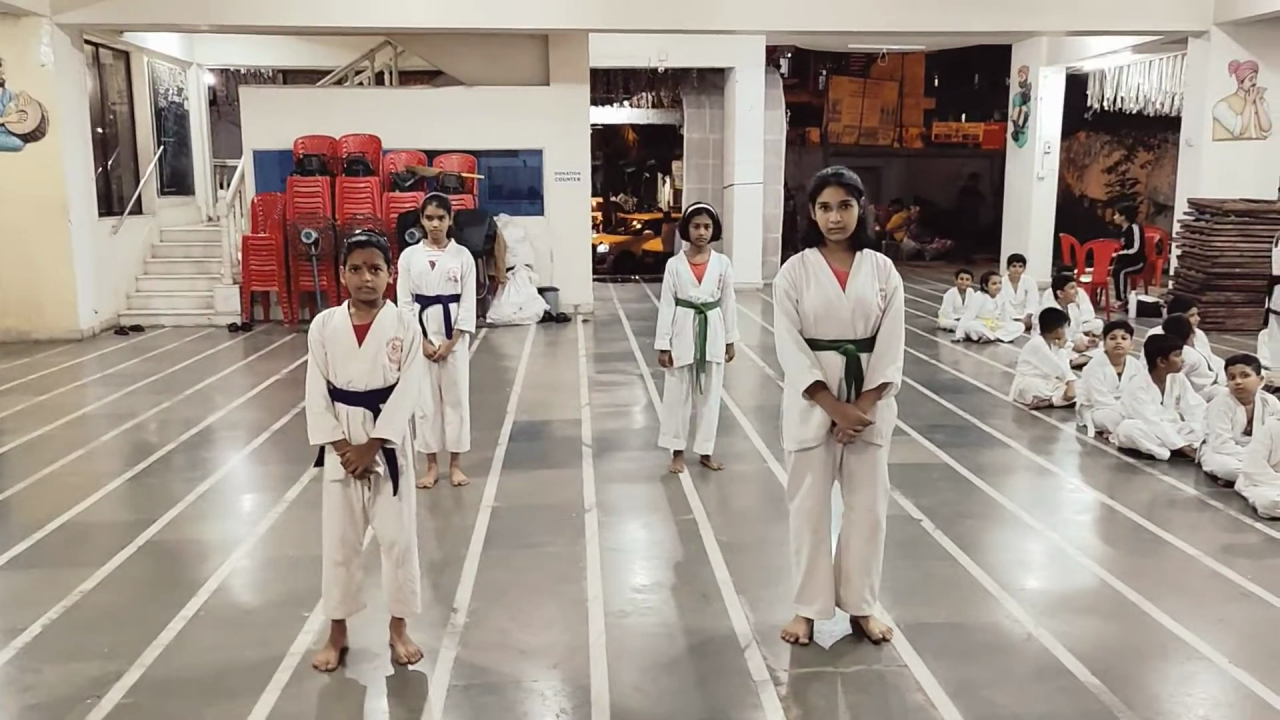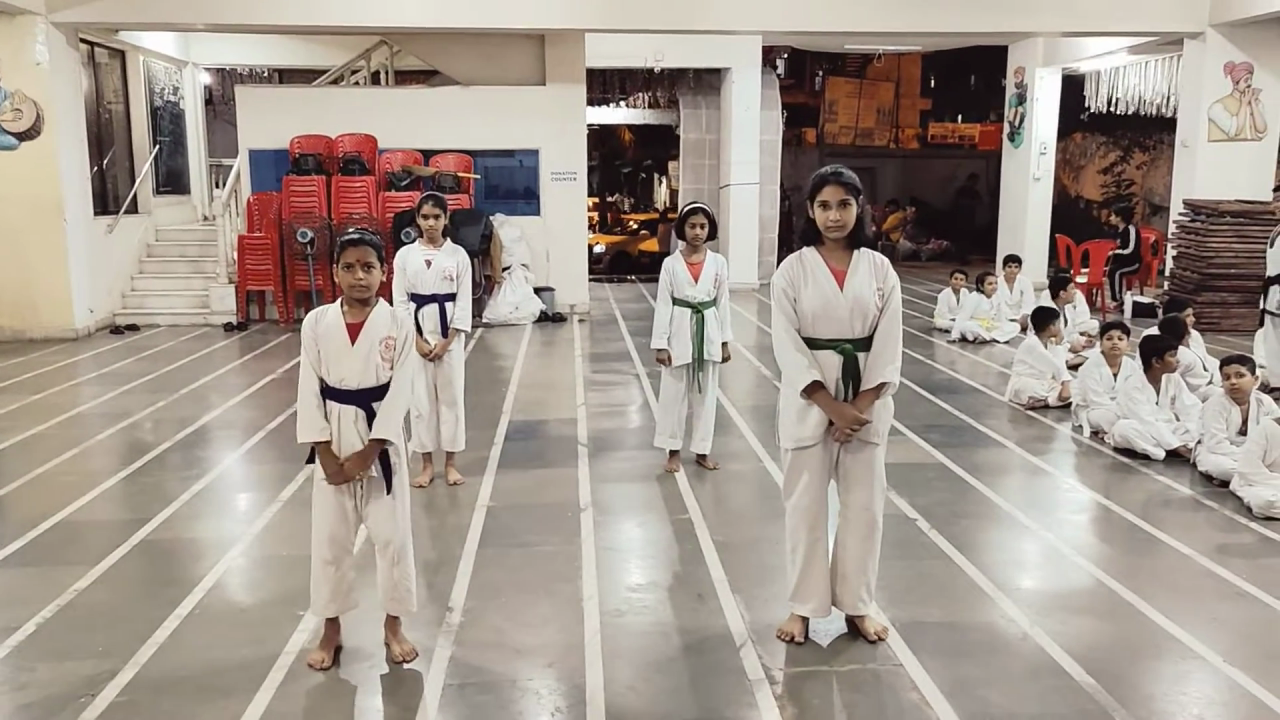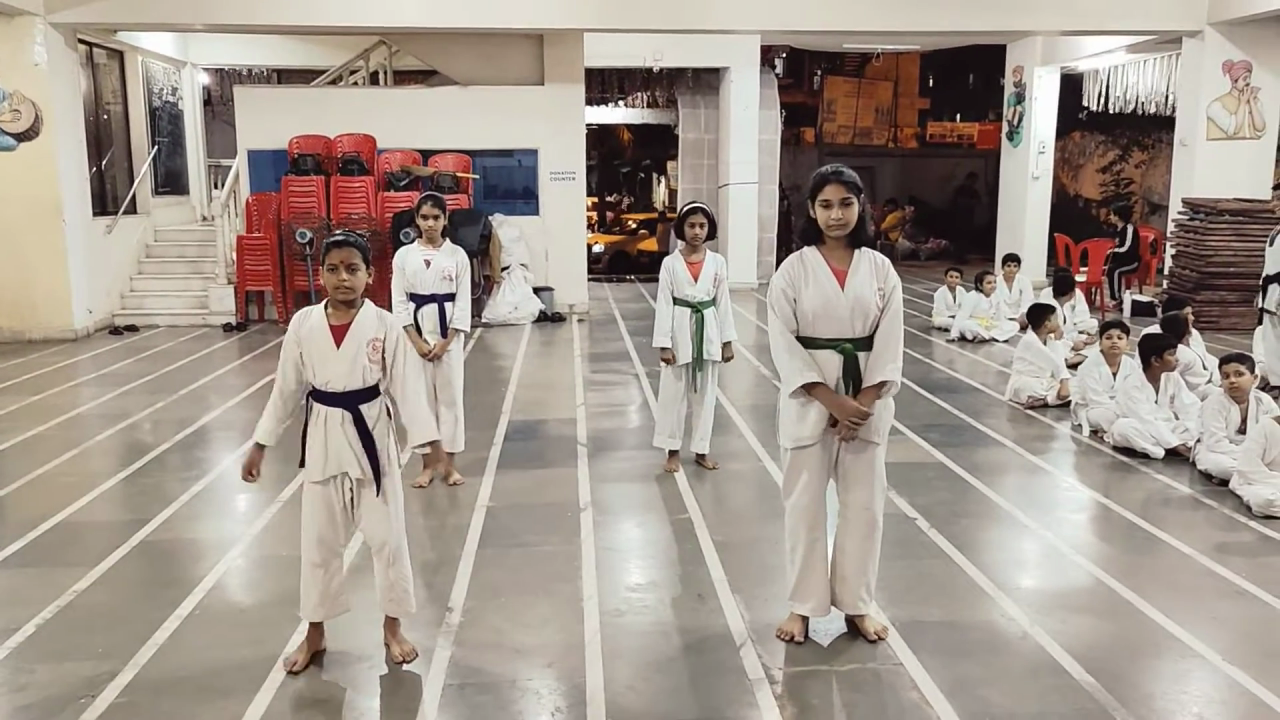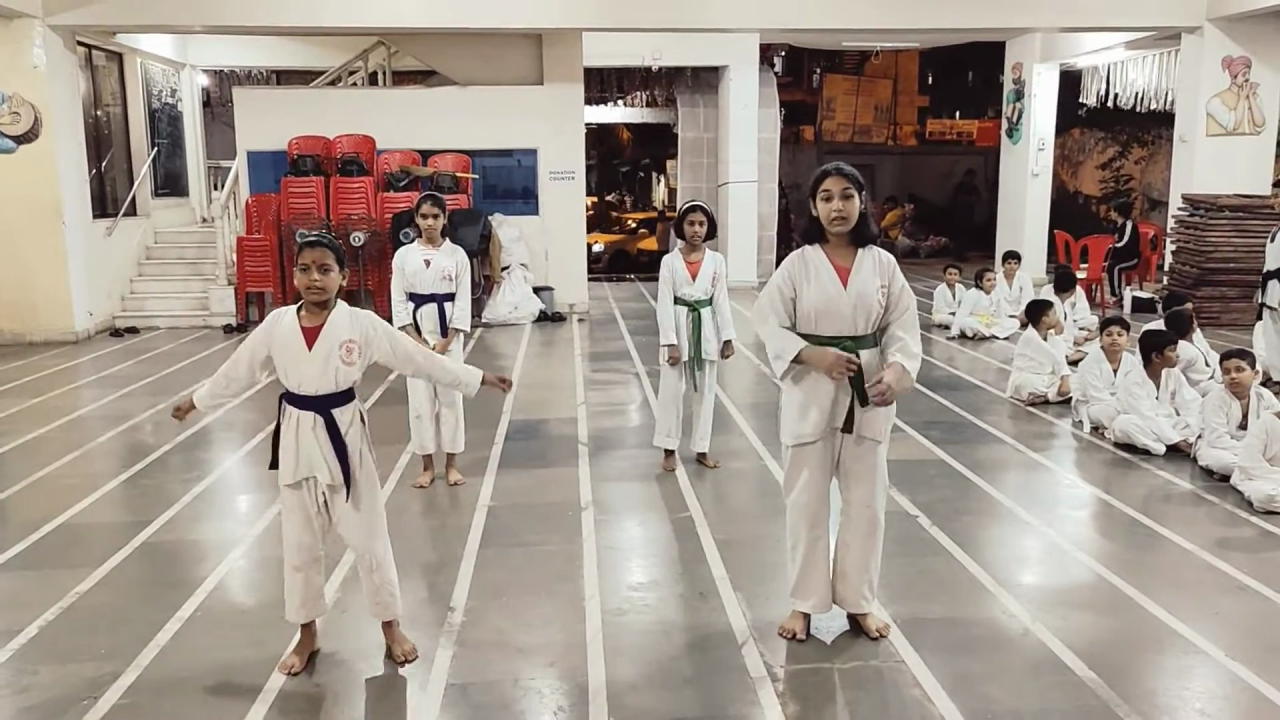
dt=0.2s
person 1, frame 1
left shoulder: (882, 269)
right shoulder: (795, 270)
left elbow: (891, 344)
right elbow: (790, 346)
left wrist: (863, 405)
right wrist: (834, 407)
left hip: (869, 401)
right hip: (812, 401)
left knee: (868, 504)
right knee: (808, 504)
left ankle: (861, 605)
right ankle: (807, 607)
person 1, frame 2
left shoulder: (879, 268)
right shoulder: (793, 269)
left elbow: (888, 343)
right elbow: (787, 344)
left wrist: (862, 404)
right wrist: (831, 406)
left hip: (865, 400)
right hip: (809, 399)
left knee: (864, 503)
right knee: (805, 504)
left ankle: (856, 605)
right ankle: (803, 606)
person 1, frame 3
left shoulder: (880, 268)
right shoulder: (795, 268)
left elbow: (890, 341)
right elbow: (782, 342)
left wrist: (866, 401)
right wrist: (831, 400)
left hip: (866, 399)
right hip: (809, 397)
left knee: (864, 503)
right knee: (804, 503)
left ankle: (857, 604)
right ankle: (802, 605)
person 1, frame 4
left shoulder: (883, 264)
right shoulder: (797, 264)
left elbow: (903, 329)
right elbow: (768, 324)
left wrist: (895, 374)
right wrist: (815, 355)
left hip: (869, 394)
right hip: (811, 392)
left knee: (866, 500)
right knee: (806, 500)
left ankle: (858, 601)
right ankle: (804, 602)
person 2, frame 1
left shoulder: (404, 326)
right shoulder: (324, 325)
left elbow: (406, 392)
right elbow: (316, 393)
left wrist: (372, 446)
right wrist: (342, 447)
left hip: (388, 443)
right hip: (341, 443)
left knee: (398, 537)
right knee: (339, 540)
left ankle: (398, 627)
right ankle: (337, 631)
person 2, frame 2
left shoulder: (398, 324)
right shoulder: (316, 322)
left elbow: (399, 392)
right elbow: (308, 391)
left wrist: (369, 451)
right wrist: (323, 451)
left hip: (381, 440)
right hip: (333, 441)
left knee: (393, 536)
right knee: (329, 538)
left ankle: (393, 625)
right ankle: (330, 629)
person 2, frame 3
left shoulder: (385, 325)
right shoulder: (303, 324)
left elbow: (407, 386)
right elbow: (286, 388)
left wrist: (429, 441)
right wrist: (261, 443)
left hip: (371, 437)
right hip: (323, 439)
left knee: (388, 536)
right knee: (318, 540)
left ankle: (392, 626)
right ankle: (314, 633)
person 2, frame 4
left shoulder: (361, 324)
right shoulder: (276, 324)
left elbow: (418, 357)
right elbow: (240, 368)
left wrist: (476, 376)
right wrist: (196, 400)
left hip: (344, 437)
right hip: (297, 442)
left knee: (368, 539)
right knee: (299, 546)
left ankle: (390, 626)
right ankle: (307, 635)
person 3, frame 1
left shoulder: (462, 256)
right shoulder: (409, 256)
left elbow: (468, 303)
right elbow: (404, 302)
left wrist: (450, 343)
right wrist: (423, 343)
left hip: (453, 336)
right hip: (420, 338)
left knee: (456, 397)
right knee: (425, 399)
left ankle: (455, 463)
right ankle: (431, 464)
person 3, frame 2
left shoulder: (458, 255)
right shoulder: (405, 255)
left elbow: (464, 301)
right elbow: (400, 302)
left wrist: (446, 342)
right wrist: (418, 341)
left hip: (449, 335)
right hip: (416, 336)
left knee: (451, 397)
right knee: (421, 398)
left ankle: (450, 462)
right ankle: (427, 463)
person 3, frame 3
left shoulder: (457, 255)
right shoulder: (404, 255)
left elbow: (463, 301)
right elbow: (399, 302)
left wrist: (445, 342)
right wrist: (417, 341)
left hip: (448, 335)
right hip: (416, 335)
left knee: (450, 397)
left ankle: (449, 462)
right ankle: (428, 464)
person 3, frame 4
left shoulder: (456, 254)
right shoulder: (403, 255)
left elbow: (463, 301)
right elbow: (398, 301)
left wrist: (447, 341)
right wrist: (416, 341)
left hip: (448, 334)
right hip: (415, 335)
left knee: (451, 398)
right knee: (420, 399)
left ankle: (451, 464)
right ankle: (427, 465)
person 4, frame 1
left shoulder: (723, 263)
right shoulder: (675, 264)
left elbow: (727, 303)
right elbow: (667, 305)
left wrist: (730, 339)
right wrist: (663, 345)
left hip: (712, 334)
right hip: (683, 334)
left knee: (710, 395)
right knee: (677, 395)
left ankle: (705, 451)
right ankle: (677, 451)
person 4, frame 2
left shoulder: (718, 262)
right shoulder: (671, 263)
left elbow: (722, 303)
right elbow: (663, 304)
left wrist: (725, 341)
right wrist: (660, 344)
left hip: (708, 333)
right hip: (680, 333)
left knee: (706, 395)
right knee: (673, 394)
left ankle: (702, 450)
right ankle: (673, 450)
person 4, frame 3
left shoulder: (717, 262)
right shoulder: (670, 263)
left elbow: (723, 302)
right elbow: (663, 304)
left wrist: (727, 340)
right wrist: (663, 343)
left hip: (708, 332)
right hip: (680, 331)
left knee: (705, 394)
right knee: (673, 393)
left ankle: (701, 449)
right ankle: (672, 450)
person 4, frame 4
left shoulder: (716, 261)
right shoulder: (670, 261)
left elbow: (721, 300)
right elbow: (665, 302)
left wrist: (727, 337)
right wrist: (670, 342)
left hip: (706, 331)
right hip: (678, 330)
left knee: (705, 392)
right knee: (671, 392)
left ankle: (701, 449)
right ankle: (669, 449)
